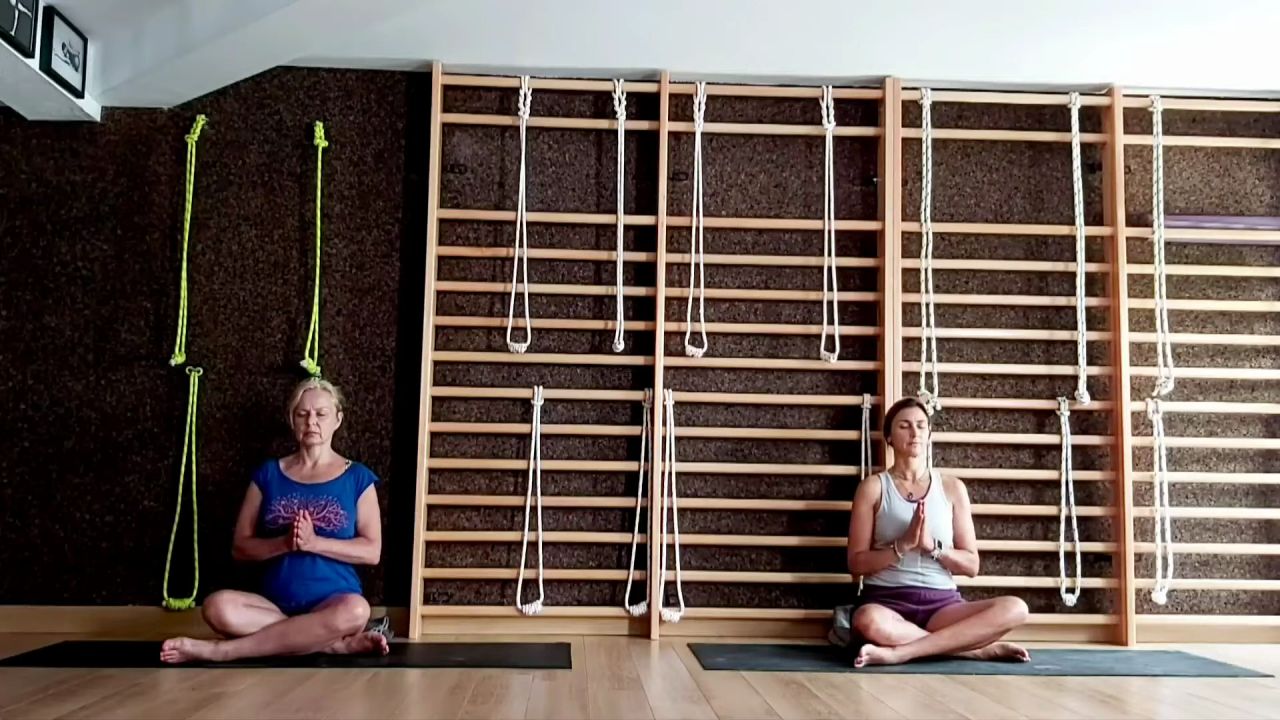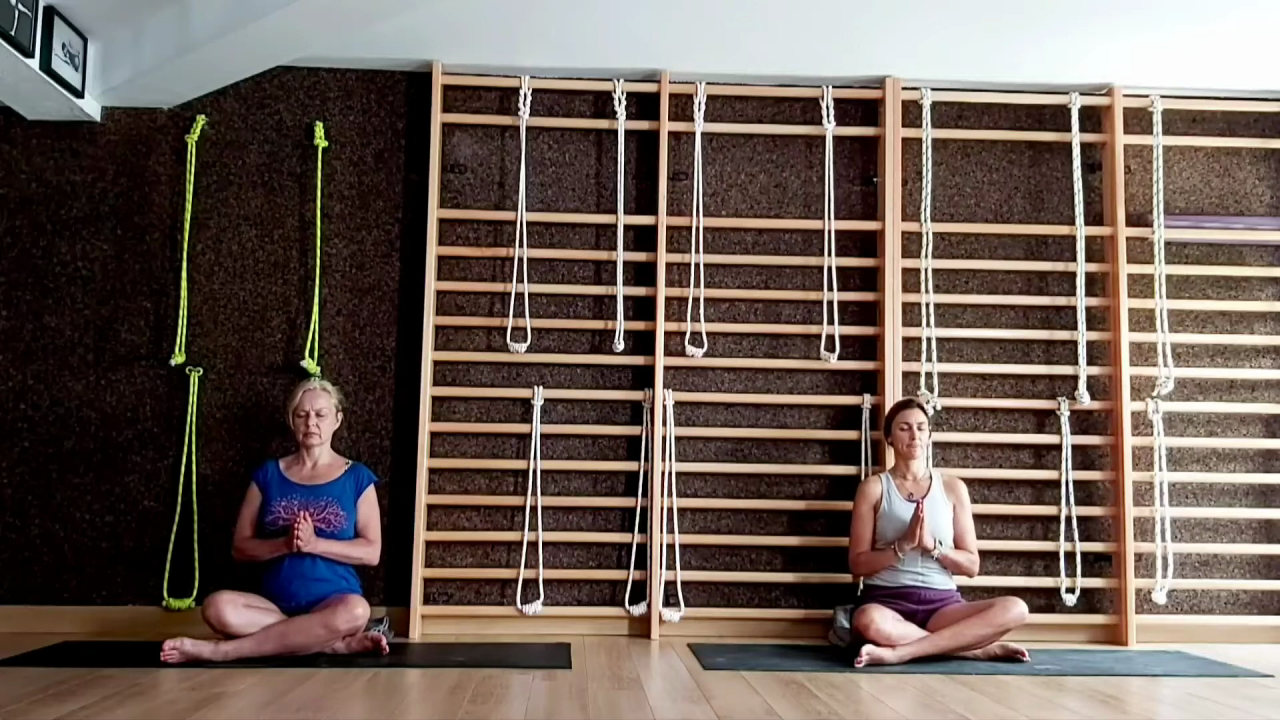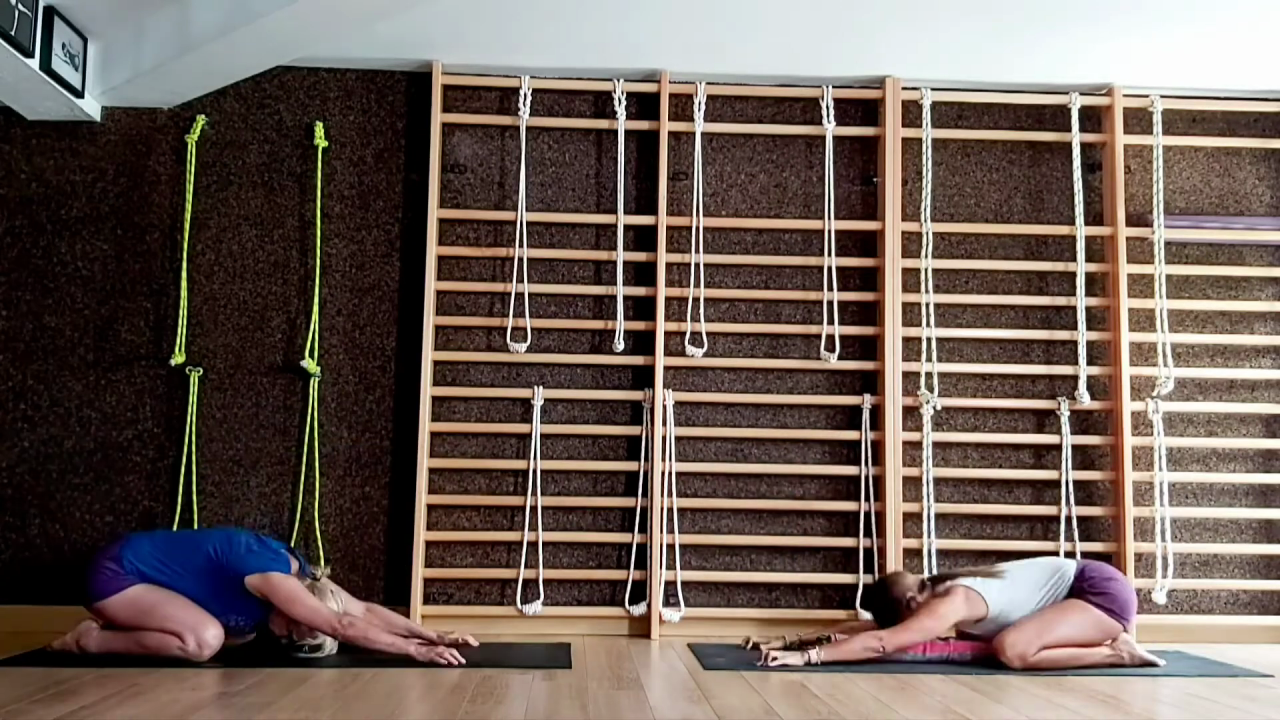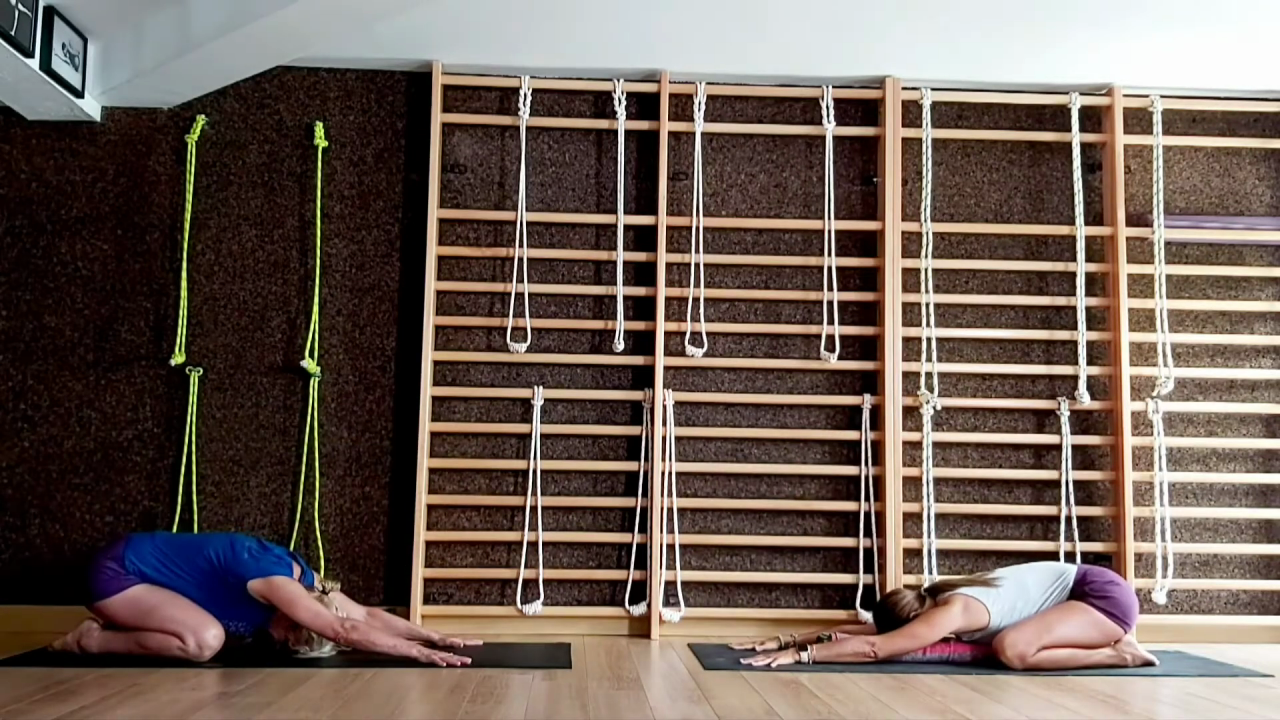
dt=0.7s
person 1, frame 1
left shoulder: (357, 477)
right shoulder: (268, 474)
left elbow: (371, 551)
right elbow: (241, 547)
left wrist: (315, 543)
right wrist: (284, 543)
left hip: (334, 601)
right hip: (275, 602)
left knee: (355, 611)
right knee: (218, 607)
left ankle: (223, 650)
right ankle: (335, 642)
person 1, frame 2
left shoulder: (358, 478)
right shoulder: (268, 475)
left elbow: (371, 551)
right elbow: (240, 547)
left wrist: (314, 544)
right wrist: (284, 544)
left hip: (333, 602)
right hip: (274, 603)
left knee: (355, 611)
right knee: (218, 607)
left ankle: (220, 650)
right ankle: (337, 642)
person 1, frame 3
left shoulder: (293, 572)
right shoulder: (269, 574)
left elbow: (364, 609)
right elbow: (342, 626)
left wrist: (430, 635)
right wrist: (415, 648)
left hip: (140, 567)
right hip: (116, 574)
left knee: (239, 635)
right knee: (204, 640)
left ankle: (117, 631)
right ankle: (91, 640)
person 1, frame 4
left shoulder: (299, 575)
right shoulder: (272, 579)
left elbow: (366, 614)
right elbow: (345, 630)
left wrist: (436, 637)
right wrist: (420, 652)
left hip: (141, 563)
right hip: (116, 572)
left knee: (236, 630)
right knee: (205, 640)
left ankle: (119, 627)
right ankle: (92, 640)
person 2, frame 1
left shoulder: (952, 487)
right shoulder: (873, 487)
left elbow: (971, 565)
right elbow: (856, 563)
left wrist: (932, 546)
right wrist: (903, 545)
left hip: (942, 602)
right hip: (885, 599)
left knee: (1015, 609)
right knee: (869, 621)
left ankle: (900, 652)
right ankle: (979, 648)
person 2, frame 2
left shoulder: (954, 489)
right shoulder: (873, 487)
left elbow: (971, 566)
right elbow: (857, 564)
left wrist: (933, 545)
right wrist: (904, 545)
left hip: (942, 602)
right hip: (887, 600)
left knee: (1014, 608)
right knee: (870, 622)
left ankle: (899, 652)
right ankle: (980, 648)
person 2, frame 3
left shoulder: (954, 602)
right shoulder: (926, 593)
left elbow: (884, 643)
right elbow: (891, 630)
left wrist: (810, 655)
right wrist: (811, 642)
left hip: (1104, 590)
right hip: (1079, 586)
left knee: (1014, 650)
left ankle: (1119, 651)
right ankle: (1108, 640)
person 2, frame 4
left shoulder: (952, 612)
right shoulder: (931, 602)
left elbow: (875, 648)
right elbow: (859, 630)
left wrist: (800, 653)
right wrist: (786, 640)
left hip: (1105, 594)
right hip: (1084, 587)
left knee: (1012, 650)
left ankle: (1119, 654)
right ankle: (1110, 642)
